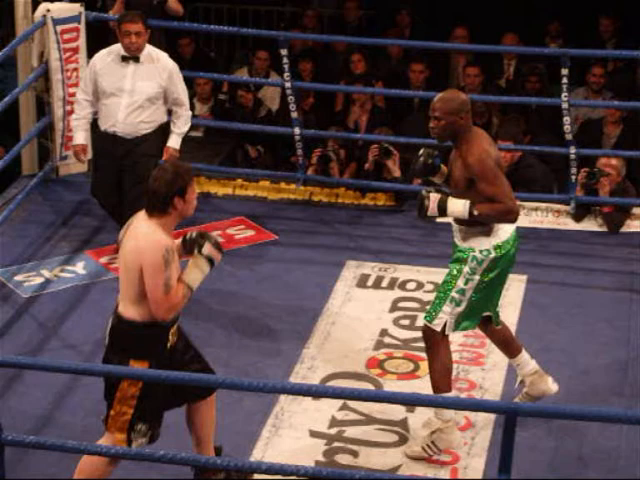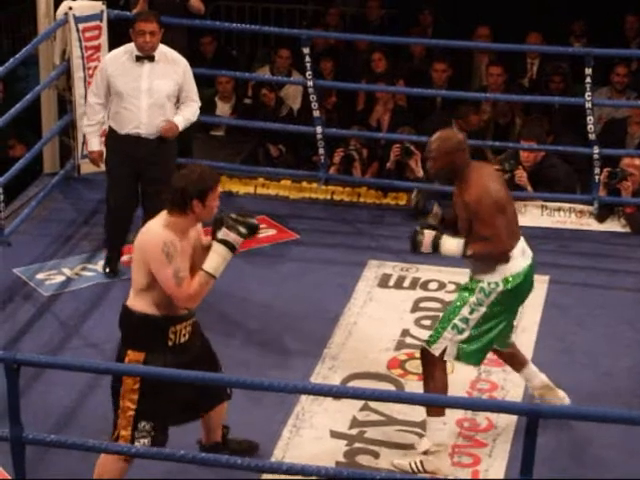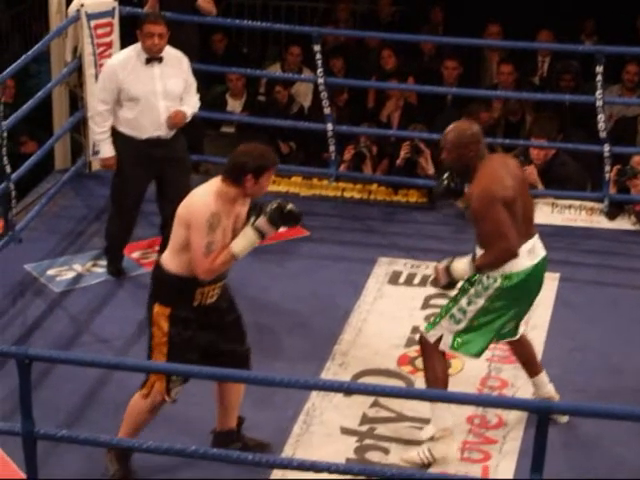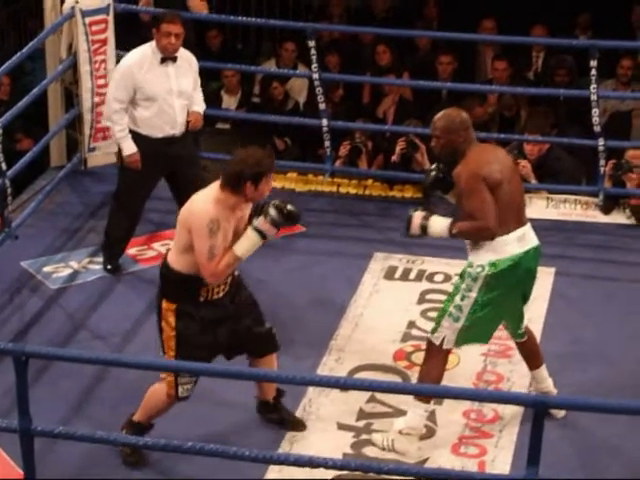
dt=1s
person 1, frame 1
left shoulder: (476, 154)
right shoulder: (466, 140)
left elbow: (509, 209)
left wrist: (448, 205)
left hip: (485, 251)
right hip: (487, 244)
left knee: (434, 329)
right knee: (483, 316)
left ankle: (444, 428)
right ankle: (536, 379)
person 1, frame 2
left shoulder: (477, 193)
right shoulder: (477, 171)
left elbow: (500, 251)
right elbow: (467, 225)
left wrist: (443, 243)
right wrist: (433, 216)
left hip: (499, 281)
right hip: (518, 270)
left knee: (433, 354)
right knee: (495, 337)
right ankle: (546, 391)
person 1, frame 3
left shoulder: (482, 189)
right shoulder: (505, 162)
left elbow: (506, 249)
left wrist: (459, 268)
right wrist: (461, 196)
left hip: (505, 277)
right hip: (534, 262)
left knee: (432, 342)
right knee: (510, 331)
left ankle: (441, 437)
right ankle: (549, 399)
person 1, frame 4
left shoulder: (467, 170)
right shoulder: (497, 153)
left elbow: (485, 228)
left wrist: (434, 224)
right wrist: (450, 189)
left hip: (494, 263)
right hip: (525, 249)
left knee: (439, 341)
right knee: (515, 325)
left ankle: (408, 432)
right ankle: (548, 392)
person 2, frame 1
left shoulder: (142, 219)
right shoulder: (156, 244)
right elbow: (165, 308)
left wrist: (183, 247)
right wrist: (201, 264)
left hip: (155, 332)
right hip: (139, 342)
left knee: (203, 390)
right knee: (121, 437)
person 2, frame 2
left shoulder: (191, 225)
right shoulder: (159, 239)
left elbow: (196, 269)
right elbow: (188, 297)
left wrist: (228, 237)
right wrist: (224, 248)
left hip: (182, 329)
right hip: (147, 337)
left knee: (215, 392)
right knee: (131, 436)
left ankle: (214, 443)
person 2, frame 3
left shoulder: (238, 194)
right shoulder: (206, 206)
left elbow: (236, 235)
right elbow: (207, 268)
left wrist: (270, 220)
right wrist: (255, 232)
left hip: (213, 291)
right hip: (177, 294)
left knee: (235, 362)
right knee: (162, 385)
left ankle: (227, 434)
right ankle: (119, 450)
person 2, frame 4
left shoulder: (239, 197)
right shoulder: (206, 212)
right elbow: (213, 272)
left wrist: (271, 219)
right wrist: (258, 232)
left hip: (225, 285)
right hip: (186, 294)
left knee: (264, 345)
right knee: (179, 383)
left ankle: (270, 405)
right ankle: (134, 428)
person 3, frame 1
left shoulder: (165, 65)
right shoulder: (100, 60)
left elbow: (181, 107)
right elbow: (85, 101)
left wrist: (174, 142)
right wrist: (80, 137)
left hip: (145, 143)
right hip: (106, 140)
left knee: (137, 204)
right knee: (104, 194)
person 3, frame 2
left shoulder: (178, 63)
right shoulder: (112, 61)
left elbow: (191, 102)
right elbow: (96, 103)
left wrist: (178, 122)
right wrist: (93, 141)
left hip: (160, 146)
right hip: (121, 144)
left knee: (157, 206)
right knee: (118, 204)
right ankle: (113, 254)
person 3, frame 3
left shoulder: (180, 61)
right shoulder: (118, 65)
left elbow: (191, 95)
right elbow: (101, 109)
left wrist: (185, 111)
right wrist: (105, 149)
left hip: (172, 144)
right hip: (132, 147)
left knee: (177, 204)
right knee: (124, 206)
right ankle: (114, 257)
person 3, frame 4
left shoulder: (189, 60)
right shoulder: (133, 63)
right elbow: (114, 107)
left wrist: (197, 109)
right wrist: (127, 146)
left hip: (181, 141)
right hip: (144, 145)
left knee: (195, 195)
right knee: (128, 202)
right ankle: (111, 253)
